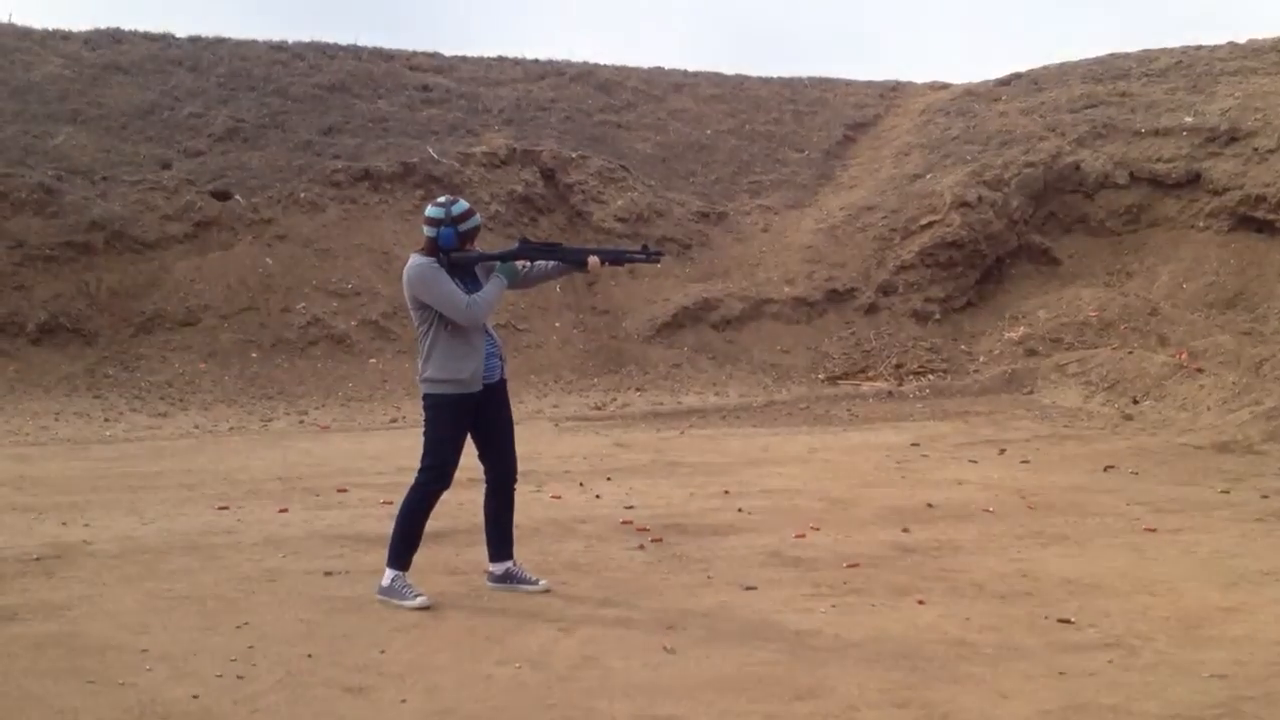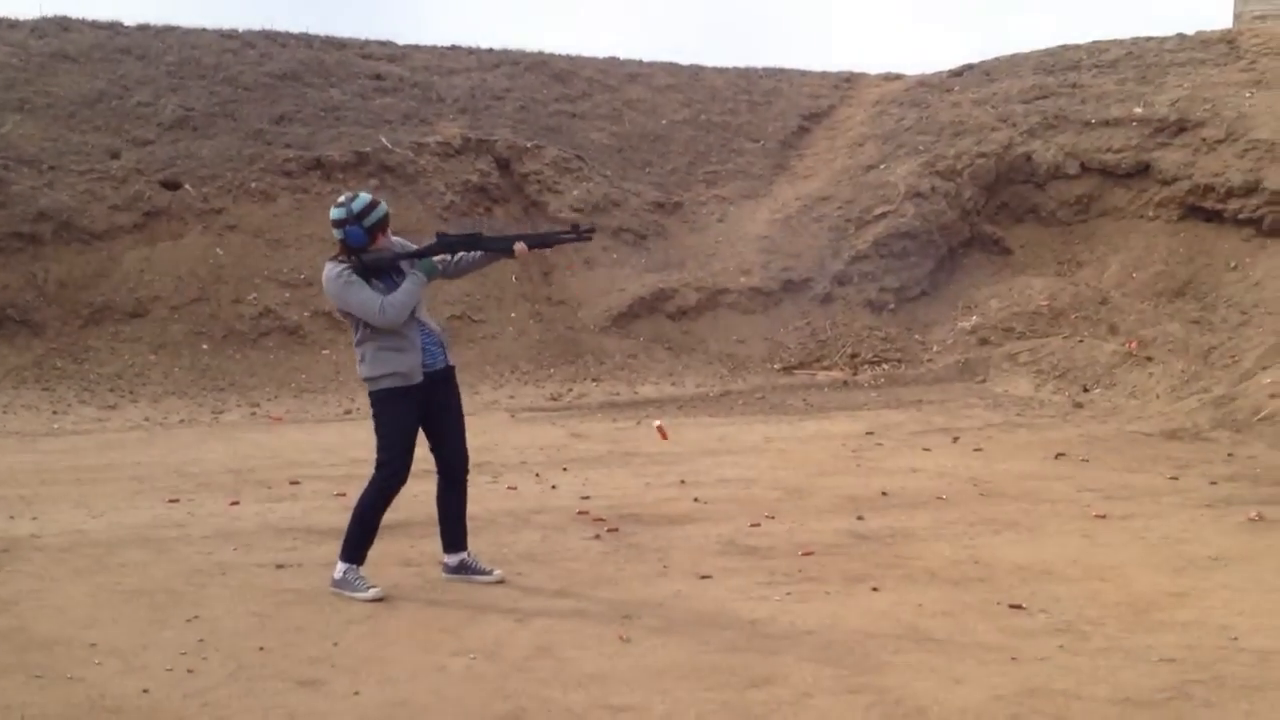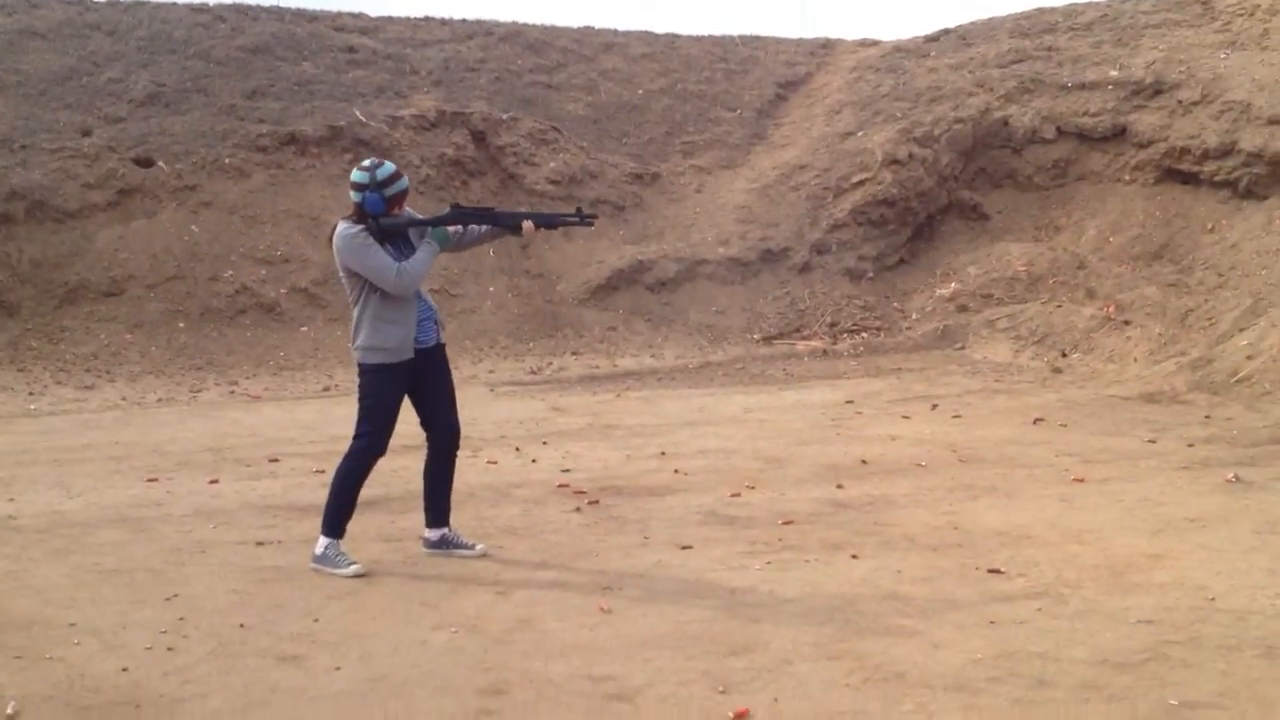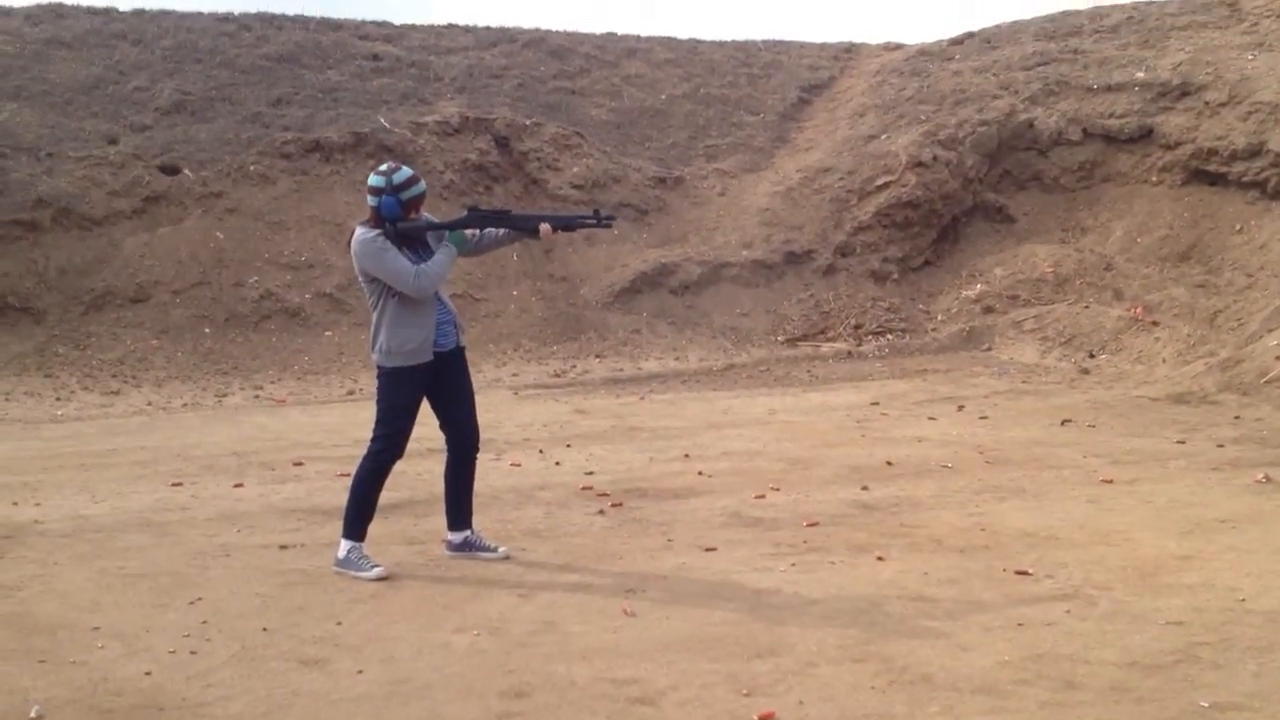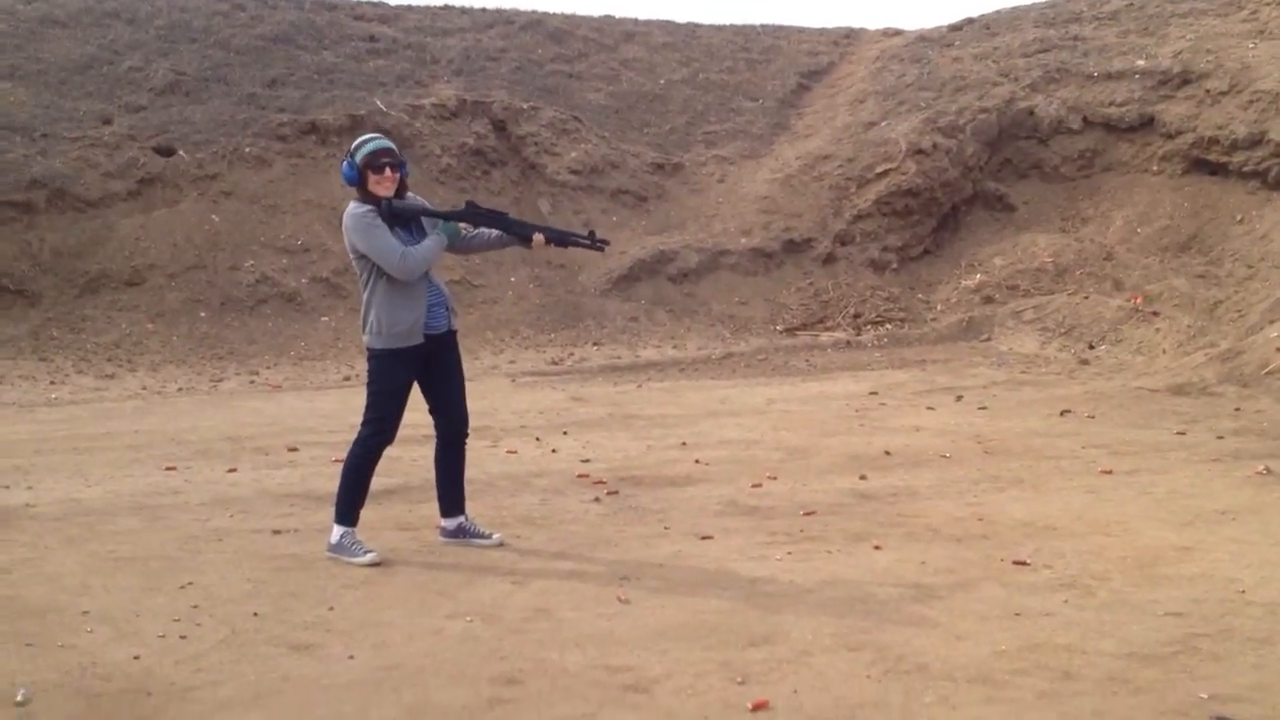
dt=1s
person 1, frame 1
left shoulder: (471, 262)
right shoulder: (421, 271)
left elbow: (523, 274)
right elbow: (470, 312)
left wrist: (576, 263)
right wrist: (499, 278)
left hip: (489, 384)
right hip: (448, 392)
left knee: (503, 473)
right knee: (433, 480)
left ankle: (502, 566)
right ankle: (393, 577)
person 1, frame 2
left shoulder: (396, 250)
right shoulder: (338, 276)
left elbow: (448, 266)
right elbow: (386, 315)
left wrist: (501, 251)
right wrist: (418, 276)
left hip: (436, 370)
right hip: (394, 381)
left knee: (455, 464)
right knee: (392, 474)
left ankle: (456, 557)
right ankle: (346, 569)
person 1, frame 3
right shoulder: (350, 237)
left elbow: (455, 238)
right elbow: (400, 280)
left wrist: (508, 227)
right wrist: (431, 244)
left hip: (426, 345)
right hip: (384, 355)
left knee: (446, 436)
right knee: (369, 446)
left ankle: (438, 532)
right ankle: (327, 544)
person 1, frame 4
right shoulder: (368, 242)
left elbow: (472, 242)
right elbow: (418, 283)
left wrist: (524, 230)
right wrist: (448, 247)
left hip: (446, 348)
right hip: (403, 358)
left knee: (465, 440)
right knee: (386, 448)
left ankle: (460, 534)
right ankle: (349, 547)
person 1, frame 5
left shoulder: (412, 206)
right shoulder: (359, 217)
left elbow: (462, 240)
right elbow: (404, 265)
left wrist: (517, 236)
right wrist: (440, 235)
left hip: (438, 333)
right hip: (394, 341)
left knee: (454, 425)
right knee: (377, 433)
left ankle: (454, 521)
right ankle: (342, 534)
